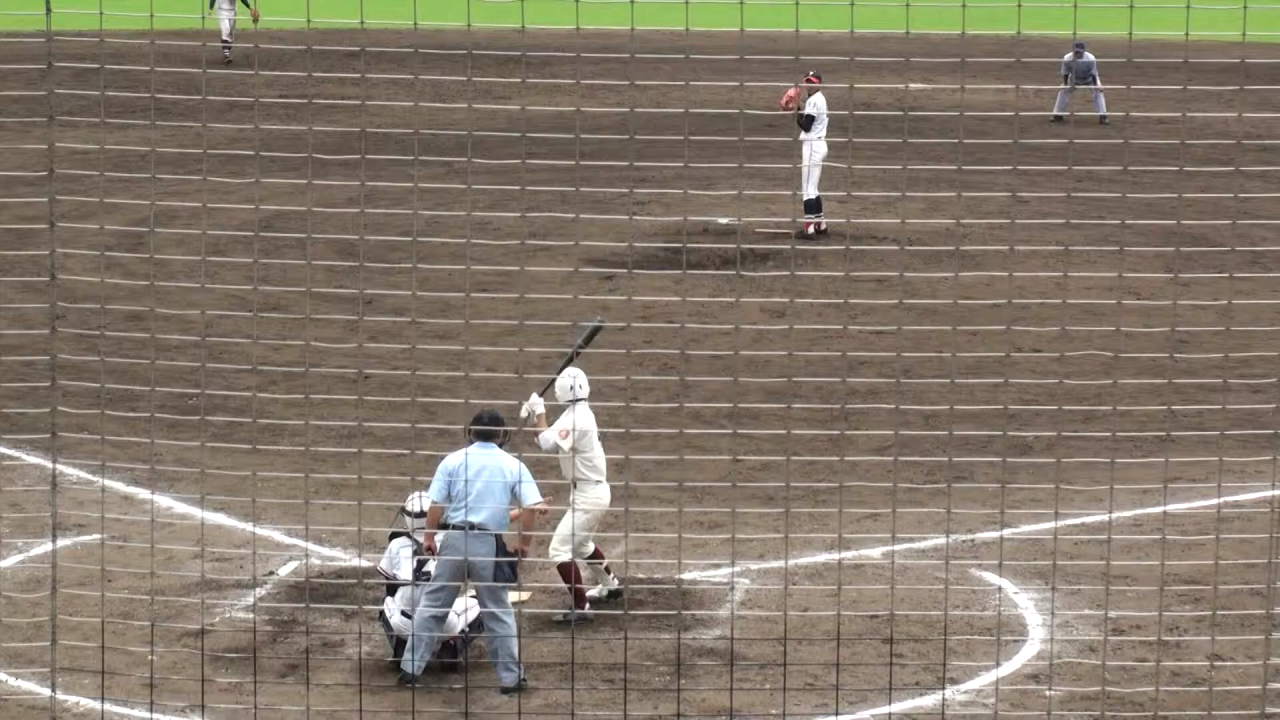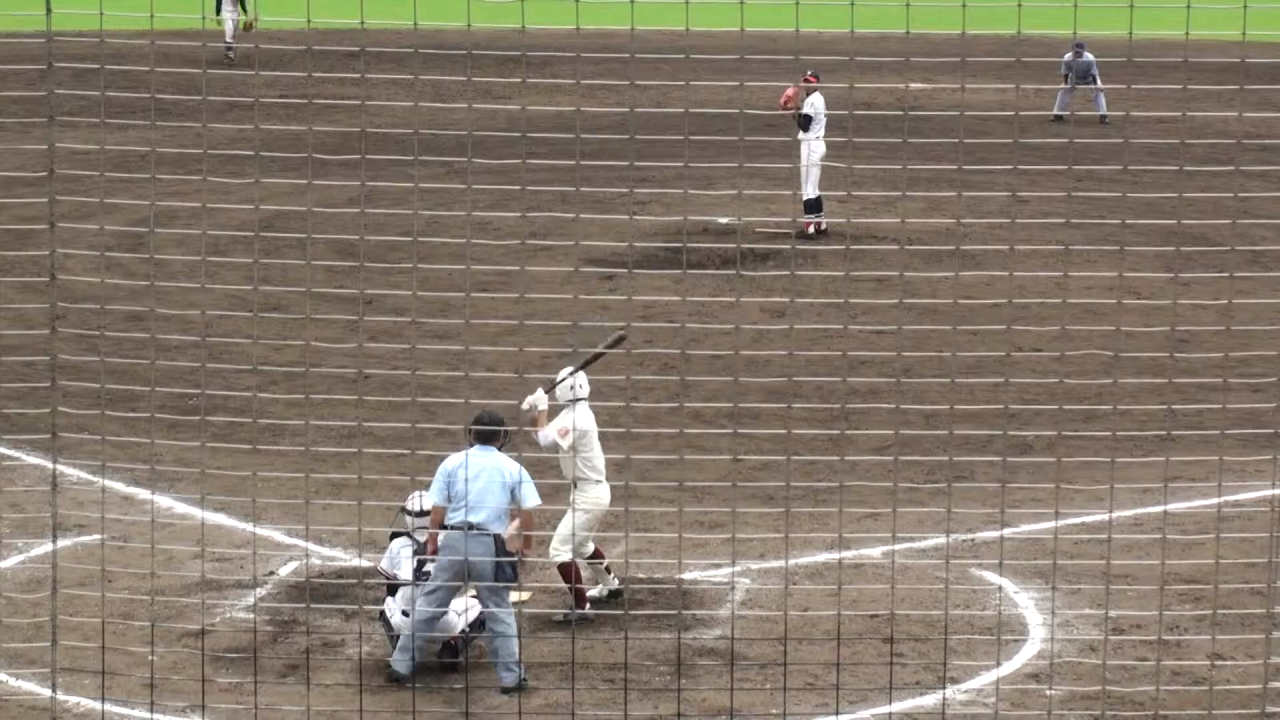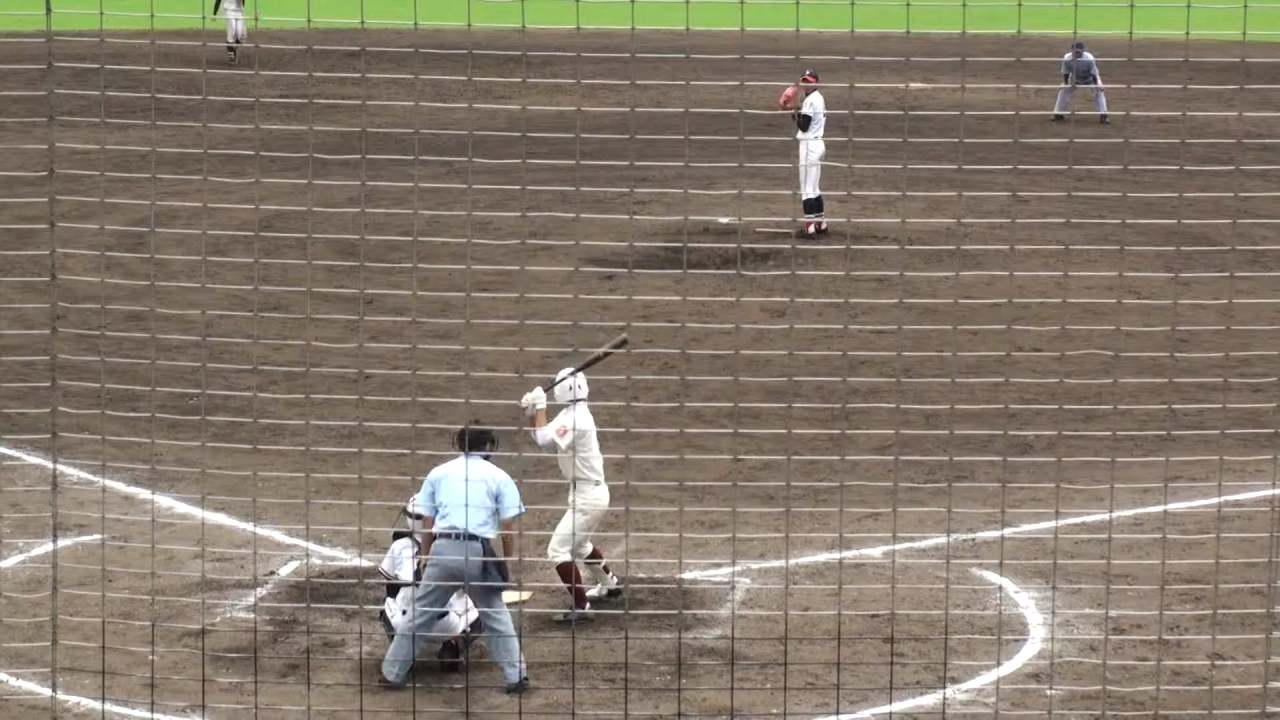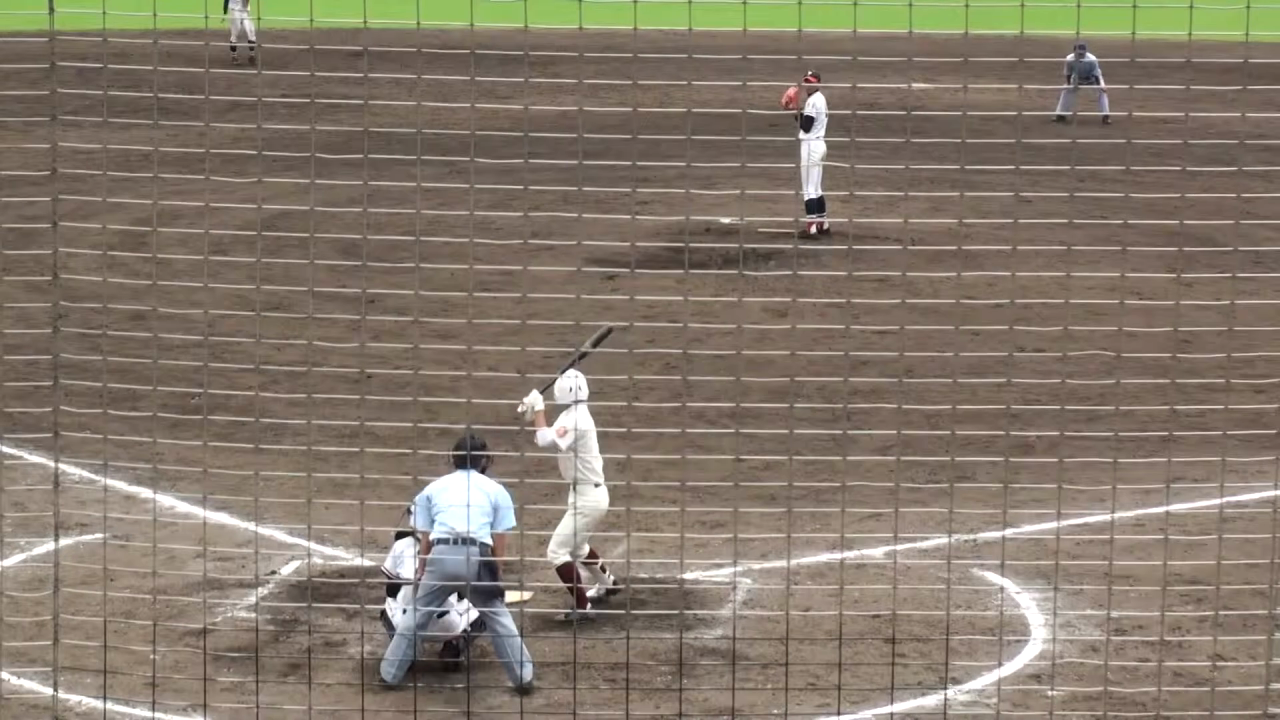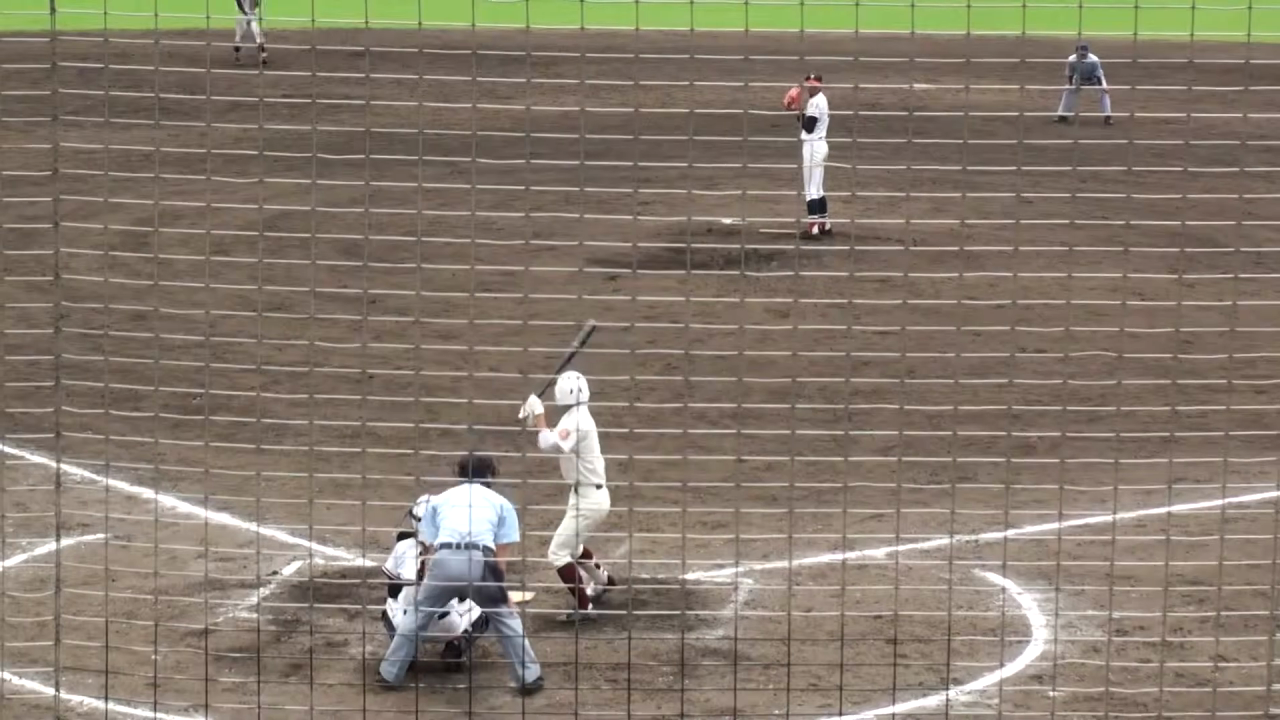
dt=0.2s
person 1, frame 1
left shoulder: (452, 460)
right shoulder: (513, 465)
left elbow: (436, 505)
right elbow: (531, 507)
left wrist: (429, 537)
right wrist: (524, 541)
left hip: (454, 540)
right hip: (488, 544)
left knee: (432, 604)
right knee: (498, 612)
left ankle: (411, 668)
right ankle: (510, 678)
person 1, frame 2
left shoulder: (452, 462)
right shoulder: (513, 468)
left elbow: (438, 510)
right elbow: (527, 513)
left wrist: (432, 541)
right wrist: (527, 545)
left hip: (453, 541)
right hip: (489, 545)
left knee: (427, 605)
right knee: (499, 614)
left ankle: (401, 667)
right ankle: (512, 677)
person 1, frame 3
left shoulder: (438, 473)
right shoulder: (499, 477)
left elbow: (428, 521)
right elbow: (507, 526)
left wrist: (426, 553)
right wrist: (508, 560)
left hip: (443, 549)
right hip: (478, 552)
left knee: (420, 614)
right knee: (496, 616)
left ankle: (392, 673)
right ankle: (515, 676)
person 1, frame 4
left shoulder: (433, 487)
right shoulder: (495, 489)
left elbow: (425, 537)
right elbow: (499, 540)
left wrist: (421, 569)
right wrist: (495, 574)
left hip: (441, 556)
right hip: (476, 558)
left knee: (417, 615)
right knee: (498, 618)
left ankle: (390, 674)
right ankle: (524, 677)
person 1, frame 5
left shoulder: (439, 499)
right shoulder: (500, 502)
right elbow: (502, 551)
left wrist: (428, 579)
right wrist: (499, 587)
left hip: (444, 560)
right hip: (479, 562)
left knee: (417, 617)
right knee: (506, 618)
left ankle: (390, 675)
right ankle: (529, 678)
person 2, frame 1
left shoulder: (577, 418)
right shoulder: (578, 412)
left elbow: (547, 444)
right elbow: (549, 437)
left wrist: (539, 412)
right wrist: (534, 415)
left hip: (588, 495)
right hip: (591, 491)
left knee: (560, 549)
right knee: (581, 544)
left ankle: (581, 607)
right ankle: (610, 585)
person 2, frame 2
left shoulder: (576, 417)
right shoulder: (575, 412)
left elbow: (545, 440)
right elbow: (544, 434)
left wrist: (542, 407)
right wrist: (535, 410)
left hip: (588, 494)
right hip: (591, 490)
left knee: (560, 549)
right knee: (581, 543)
left ankle: (581, 607)
right ankle: (610, 585)
person 2, frame 3
left shoulder: (575, 417)
right shoulder: (573, 413)
left elbow: (544, 439)
right elbow: (542, 435)
left wrist: (540, 406)
right wrist: (532, 410)
left hip: (587, 495)
right hip: (589, 491)
left knee: (558, 549)
right knee: (578, 544)
left ankle: (581, 608)
right ankle: (609, 584)
person 2, frame 4
left shoulder: (575, 418)
right shoulder: (575, 415)
left elbow: (545, 440)
right elbow: (548, 438)
left wrist: (539, 408)
right wrist: (532, 415)
left hip: (587, 497)
right hip: (588, 494)
left knee: (557, 552)
right knee: (575, 546)
left ankle: (582, 608)
right ankle: (606, 583)
person 2, frame 5
left shoulder: (577, 420)
right shoulder: (575, 417)
left elbow: (547, 443)
right elbow: (553, 443)
left wrist: (539, 413)
right wrist: (533, 420)
left hip: (588, 498)
right hip: (589, 495)
left knee: (558, 553)
right knee: (571, 545)
left ankle: (584, 608)
right ankle: (602, 580)
